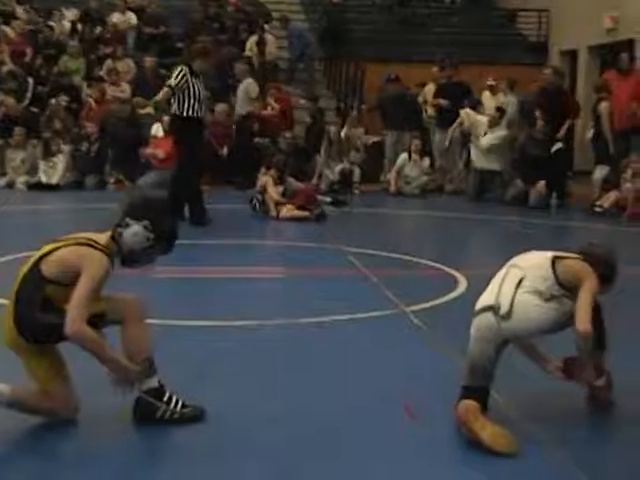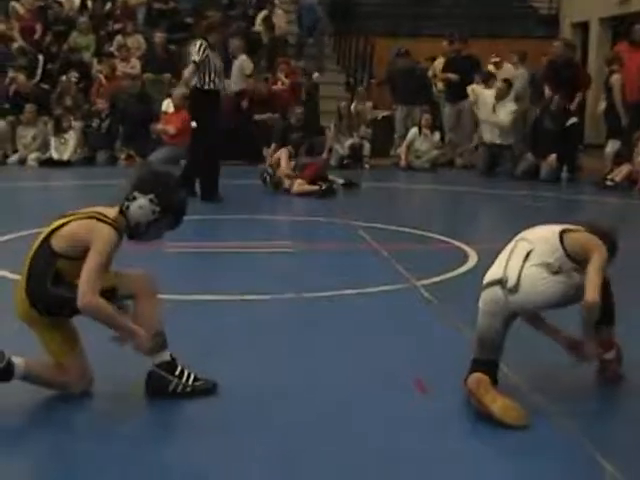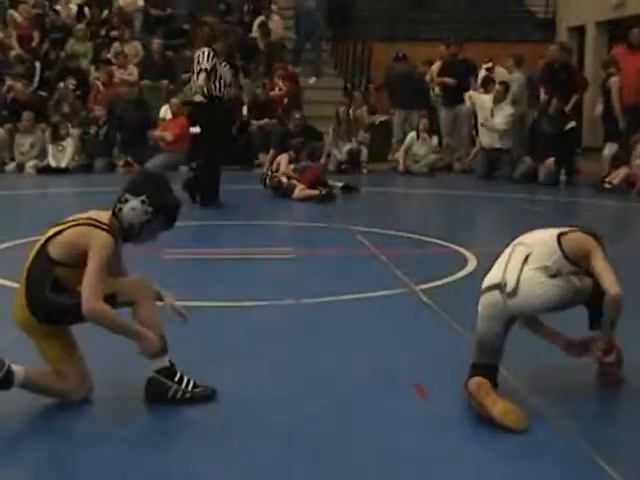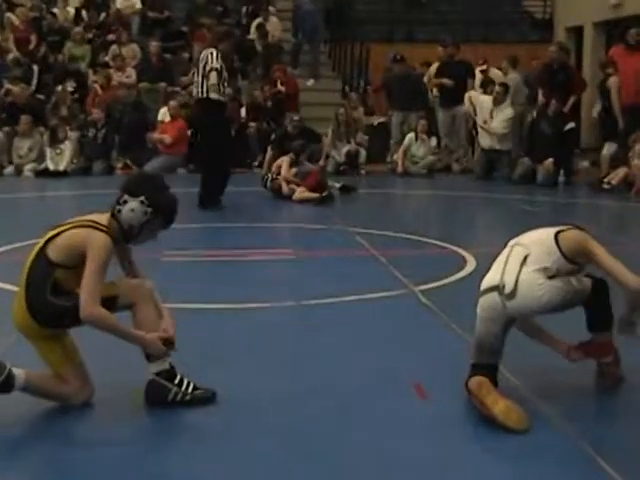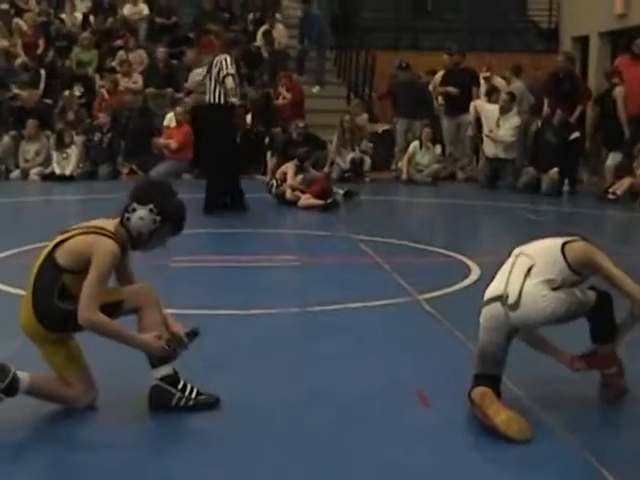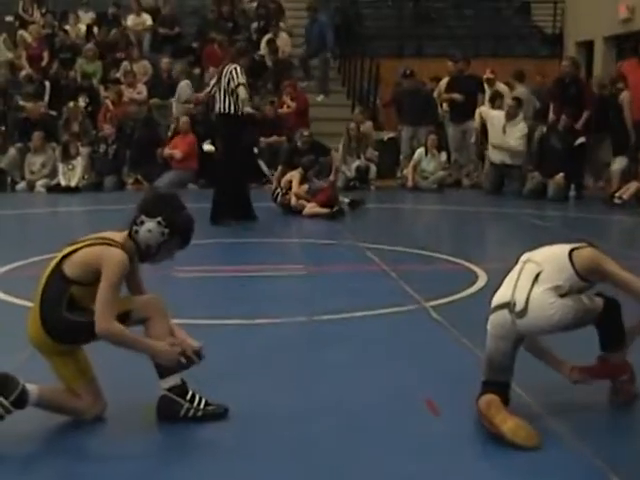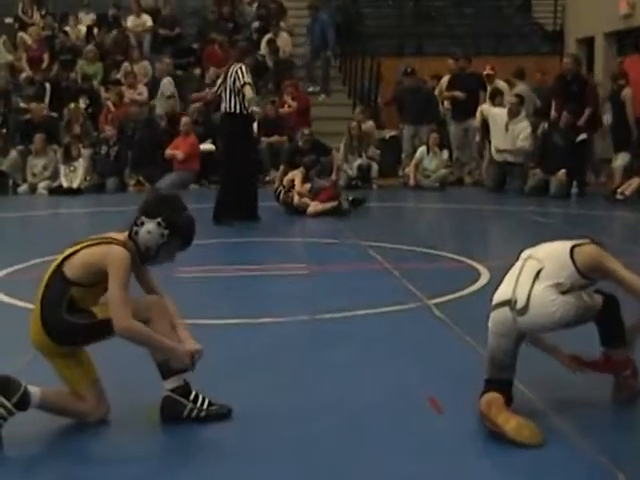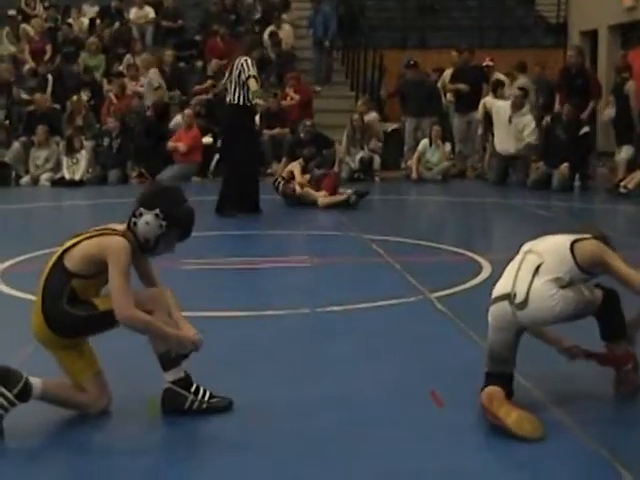
dt=0.2s
person 1, frame 1
left shoulder: (97, 244)
right shoulder: (97, 260)
left elbow: (88, 312)
right elbow: (75, 328)
left wrist: (113, 362)
right wrist: (120, 365)
left hip: (26, 321)
right hip: (32, 323)
left knee: (66, 409)
right knee: (131, 309)
right ankle: (152, 399)
person 1, frame 2
left shoulder: (108, 219)
right shoulder: (106, 233)
left elbow: (97, 283)
right elbow: (87, 301)
left wrist: (124, 314)
right wrist: (135, 333)
left hip: (40, 295)
right hip: (43, 297)
left knee: (79, 382)
right knee: (142, 284)
right ankle: (164, 373)
person 1, frame 3
left shoulder: (106, 223)
right shoulder: (102, 238)
left elbow: (117, 277)
right elbow: (92, 308)
left wrist: (160, 295)
right wrist: (142, 336)
left hip: (39, 303)
right hip: (43, 305)
left knee: (79, 390)
right knee: (140, 290)
right ankle: (164, 379)
person 1, frame 4
left shoulder: (111, 228)
right shoulder: (100, 240)
left elbow: (137, 279)
right elbow: (90, 312)
left wrist: (163, 316)
right wrist: (143, 340)
left hip: (39, 306)
right hip: (42, 308)
left knee: (79, 393)
right knee: (139, 294)
right ankle: (164, 381)
person 1, frame 5
left shoulder: (116, 234)
right shoulder: (107, 247)
left elbow: (128, 289)
right elbow: (88, 317)
left wrist: (168, 322)
right wrist: (140, 341)
left hip: (46, 311)
right hip: (49, 312)
left knee: (83, 397)
right knee: (145, 297)
right ankle: (150, 386)
person 1, frame 6
left shoulder: (124, 246)
right shoulder: (116, 257)
left elbow: (139, 301)
right elbow: (104, 327)
left wrist: (177, 334)
right wrist: (156, 349)
left hip: (54, 322)
right hip: (56, 325)
left knee: (92, 408)
right knee: (152, 307)
person 1, frame 7
left shoulder: (127, 247)
right shoulder: (118, 256)
left elbow: (160, 296)
right elbow: (123, 325)
left wrist: (183, 336)
right wrist: (174, 350)
left hip: (57, 325)
right hip: (57, 326)
left knee: (96, 410)
right knee: (154, 310)
right ankle: (178, 398)
person 1, frame 8
left shoulder: (129, 239)
right shoulder: (118, 246)
left elbow: (157, 288)
right elbow: (126, 315)
left wrist: (181, 324)
right wrist: (178, 339)
left hip: (61, 316)
right hip: (59, 318)
left knee: (97, 402)
right knee: (154, 302)
right ankle: (179, 389)
person 2, frame 1
left shoulder: (542, 264)
right shoulder: (586, 274)
right elbow: (584, 328)
left wrist: (546, 364)
right wrist: (588, 366)
left hip: (484, 319)
right hip: (522, 312)
left knee: (474, 392)
right knee: (590, 313)
left ankle: (469, 408)
right ankle: (598, 388)
person 2, frame 2
left shoulder: (549, 238)
right shoulder: (595, 245)
right elbow: (591, 300)
right wrist: (588, 338)
left hip: (491, 292)
right hip: (530, 285)
left knee: (483, 365)
right knee: (599, 288)
left ankle: (479, 381)
right ankle: (608, 359)
person 2, frame 3
left shoulder: (543, 243)
right shoulder: (588, 245)
right elbow: (615, 293)
left wrist: (562, 342)
right wrist: (603, 336)
left hip: (490, 298)
right hip: (529, 289)
left knee: (482, 370)
right knee: (597, 290)
left ankle: (478, 385)
right ankle: (608, 362)
person 2, frame 4
left shoulder: (531, 244)
right shoulder: (580, 241)
left wrist: (561, 348)
left hip: (489, 299)
right hip: (527, 290)
left knee: (482, 370)
right knee: (597, 289)
left ankle: (480, 384)
right ankle: (607, 366)
person 2, frame 5
left shoulder: (532, 254)
right shoulder: (585, 252)
left wrist: (565, 358)
right wrist: (615, 335)
left hip: (492, 309)
right hip: (532, 301)
left knee: (485, 379)
right knee: (601, 302)
left ankle: (483, 395)
right ankle: (611, 377)
person 2, frame 6
left shoulder: (539, 260)
right shoulder: (592, 258)
left wrist: (564, 369)
right wrist: (622, 342)
left hip: (499, 316)
right hip: (540, 308)
left knee: (494, 386)
right knee: (608, 308)
left ankle: (490, 403)
right ankle: (621, 382)
person 2, frame 7
left shoulder: (540, 256)
right shoulder: (593, 254)
left wrist: (563, 357)
left hip: (501, 313)
right hip: (541, 306)
left knee: (497, 384)
right knee: (607, 305)
left ankle: (492, 401)
person 2, frame 8
left shoulder: (543, 248)
right shoulder: (594, 248)
left wrist: (560, 344)
left hip: (499, 307)
right hip: (539, 300)
left knee: (498, 378)
right knee: (607, 299)
left ankle: (493, 394)
person 3, frame 1
left shoulder: (197, 76)
right shoulder: (183, 71)
right elbow: (169, 89)
right wrist: (154, 104)
left hip: (195, 125)
right hip: (183, 125)
left knee: (185, 168)
right knee: (190, 169)
left ankle: (174, 208)
right ankle: (197, 213)
person 3, frame 2
left shoulder: (211, 49)
right shoulder: (201, 45)
right elbow: (193, 66)
right wrist: (184, 84)
left hip: (210, 98)
right hip: (203, 98)
left knee: (201, 143)
right knee: (208, 143)
left ankle: (186, 181)
right ankle: (209, 190)
person 3, frame 3
left shoulder: (211, 56)
right shoulder: (207, 52)
right elbow: (203, 74)
right wrist: (199, 92)
left hip: (215, 105)
right hip: (209, 109)
left knee: (214, 151)
right knee: (213, 151)
left ankle: (194, 185)
right ankle: (208, 196)
person 3, frame 4
left shoulder: (206, 54)
right shoulder: (213, 53)
left elbow: (194, 78)
right elbow: (213, 73)
right wrist: (214, 91)
left hip: (205, 107)
right hip: (211, 108)
left knee: (222, 151)
right knee: (214, 153)
left ankle: (212, 194)
right ankle: (208, 198)
person 3, frame 5
left shoulder: (215, 61)
right shoulder: (226, 59)
right elbow: (228, 78)
right wrist: (232, 96)
left hip: (211, 112)
right hip: (220, 113)
left knee: (229, 158)
right knee: (221, 159)
left ankle: (234, 200)
right ankle: (213, 204)
person 3, frame 6
left shoulder: (224, 71)
right shoulder: (236, 69)
left elbow: (208, 92)
right elbow: (240, 89)
right wrist: (245, 106)
left hip: (225, 121)
right hip: (232, 122)
left knee: (238, 167)
right knee: (228, 169)
left ankle: (241, 210)
right ankle: (219, 213)
person 3, frame 7
left shoulder: (229, 70)
right shoulder: (241, 68)
left elbow: (215, 92)
right elbow: (247, 88)
right wrist: (252, 105)
left hip: (230, 121)
right hip: (237, 122)
left knee: (246, 167)
right knee: (233, 168)
left ankle: (244, 210)
right ankle: (223, 212)
person 3, frame 8
left shoulder: (237, 63)
right shoulder: (246, 62)
left elbow: (225, 85)
right elbow: (251, 81)
right wrist: (256, 98)
left hip: (235, 112)
right hip: (240, 114)
left knee: (248, 159)
right knee: (235, 161)
left ankle: (246, 202)
right ankle: (226, 204)
